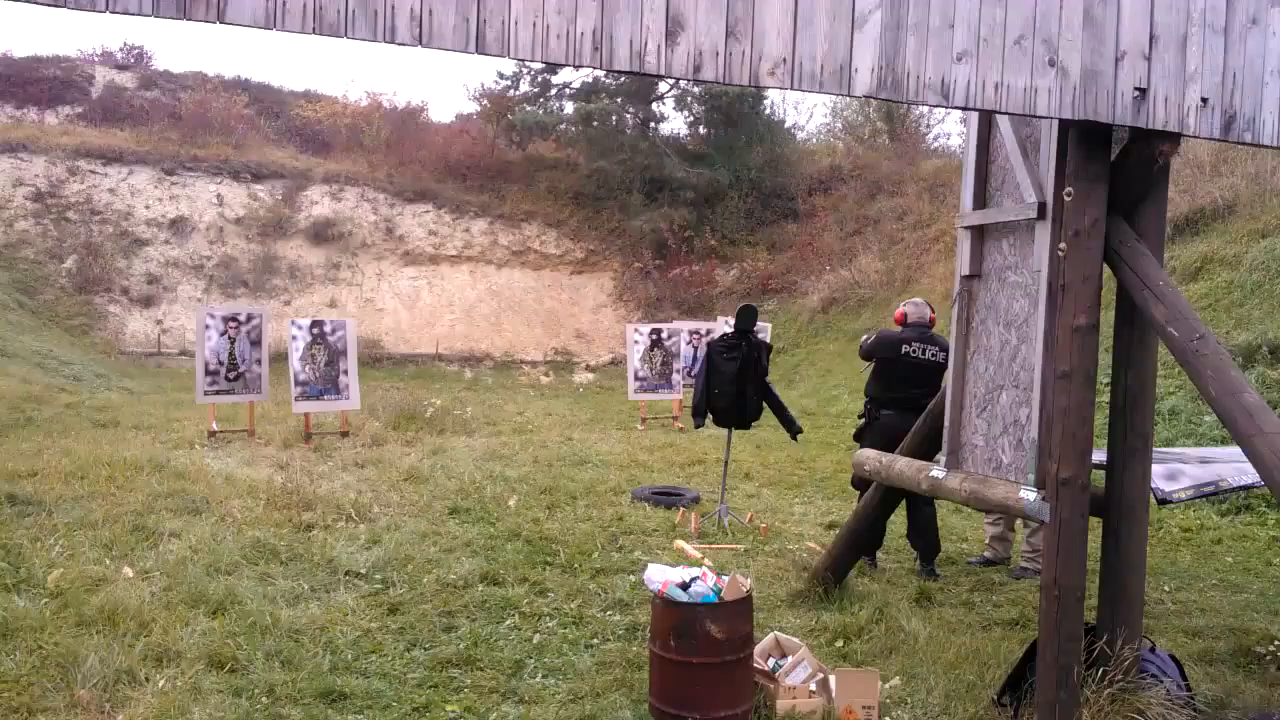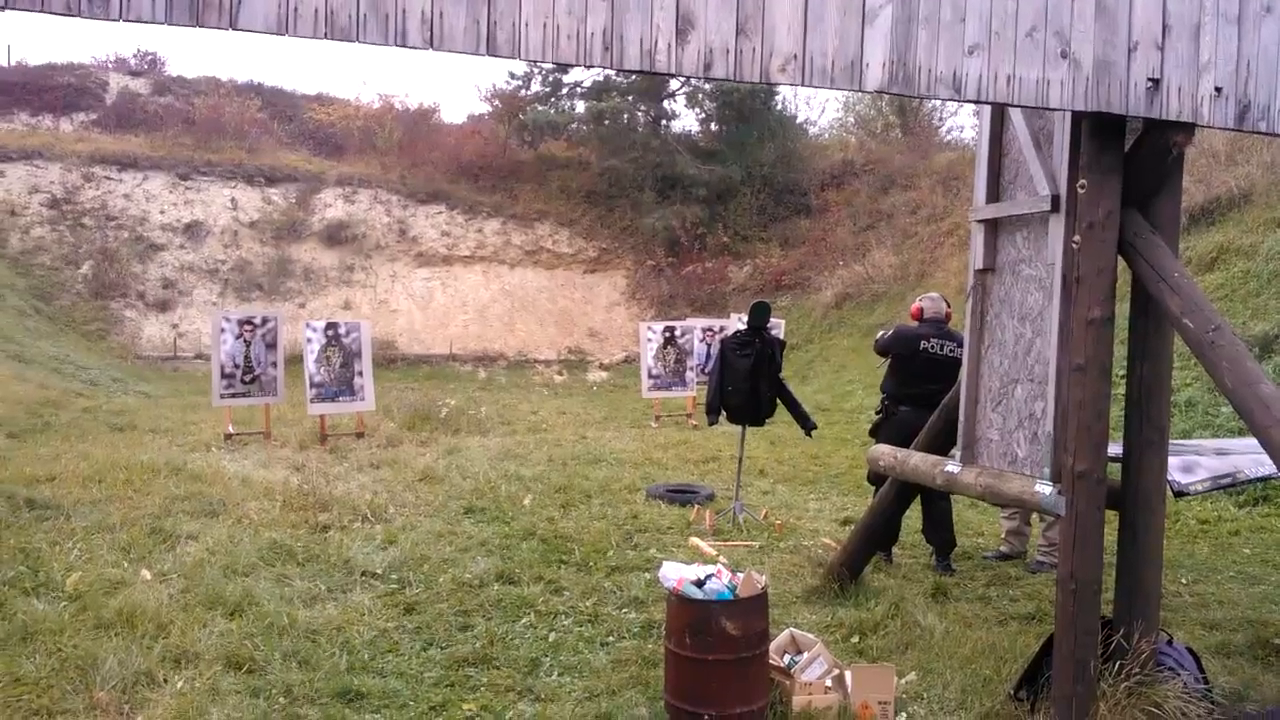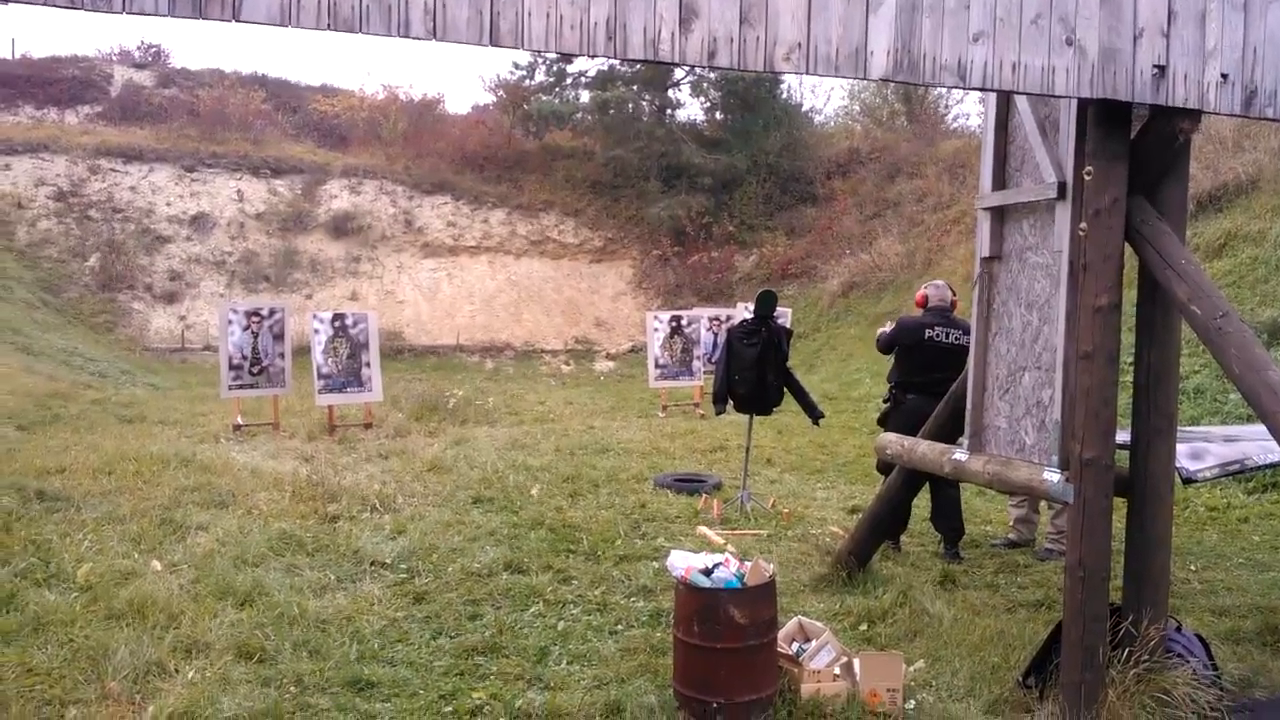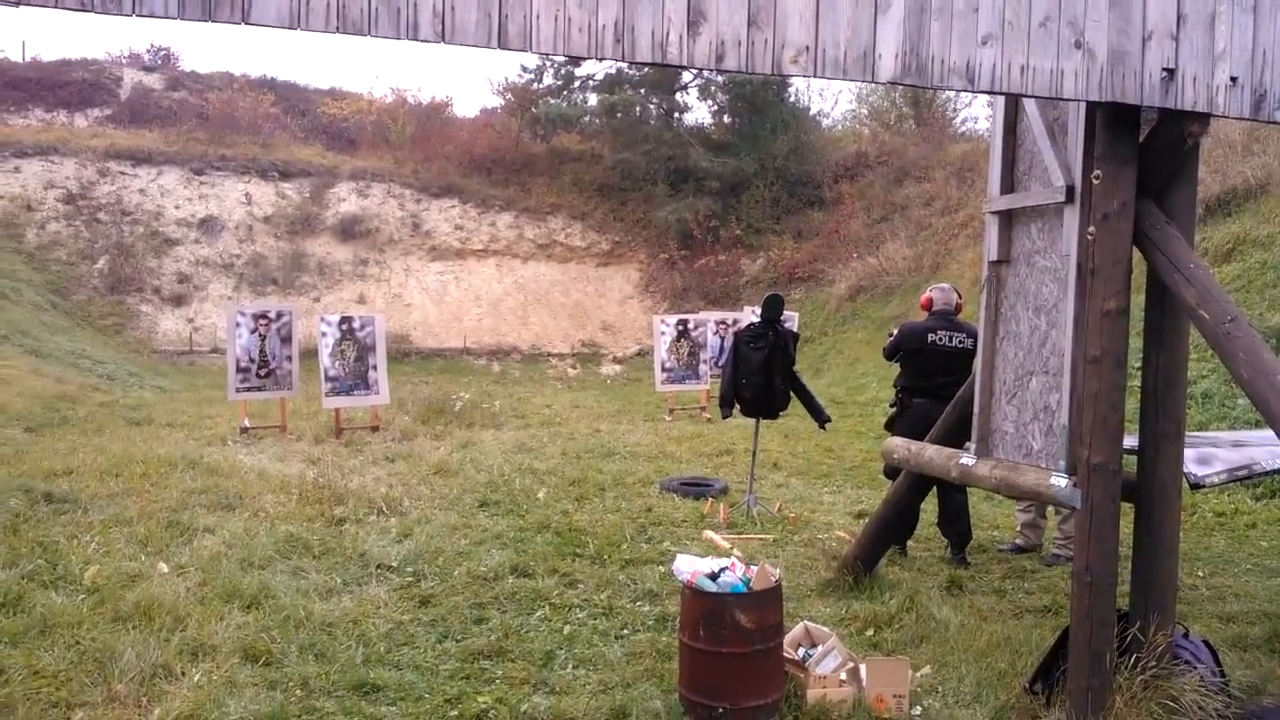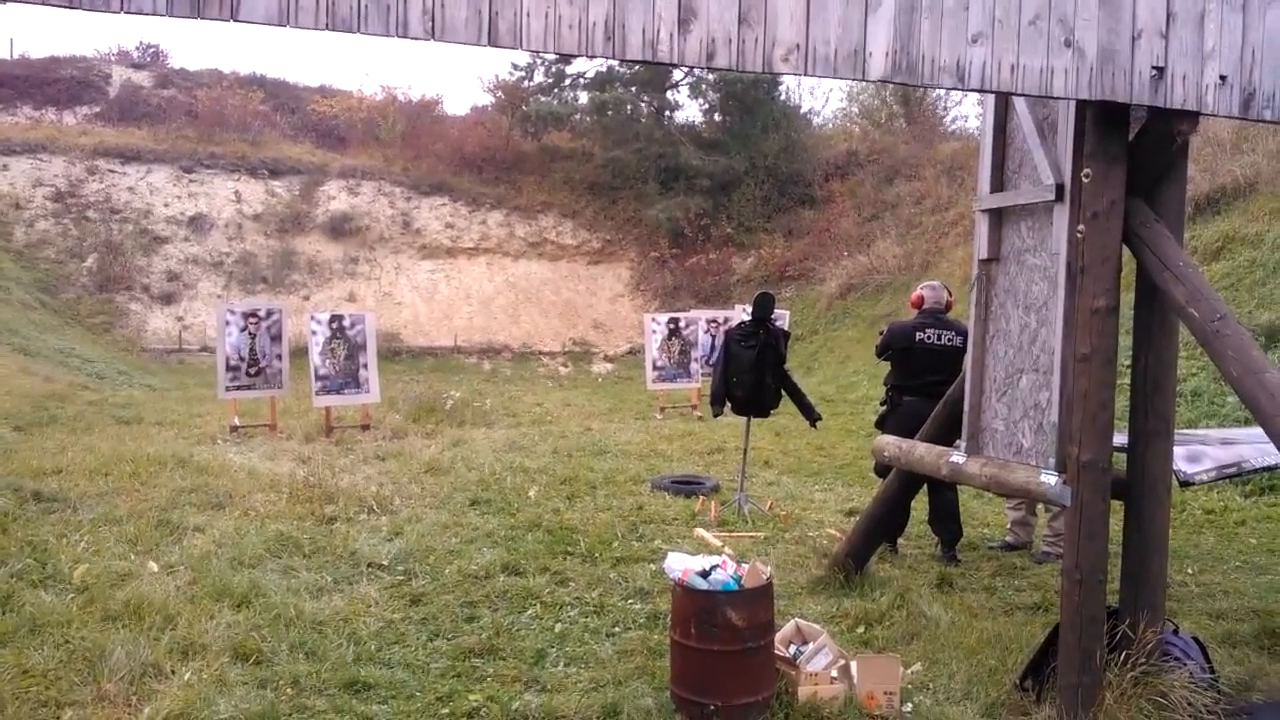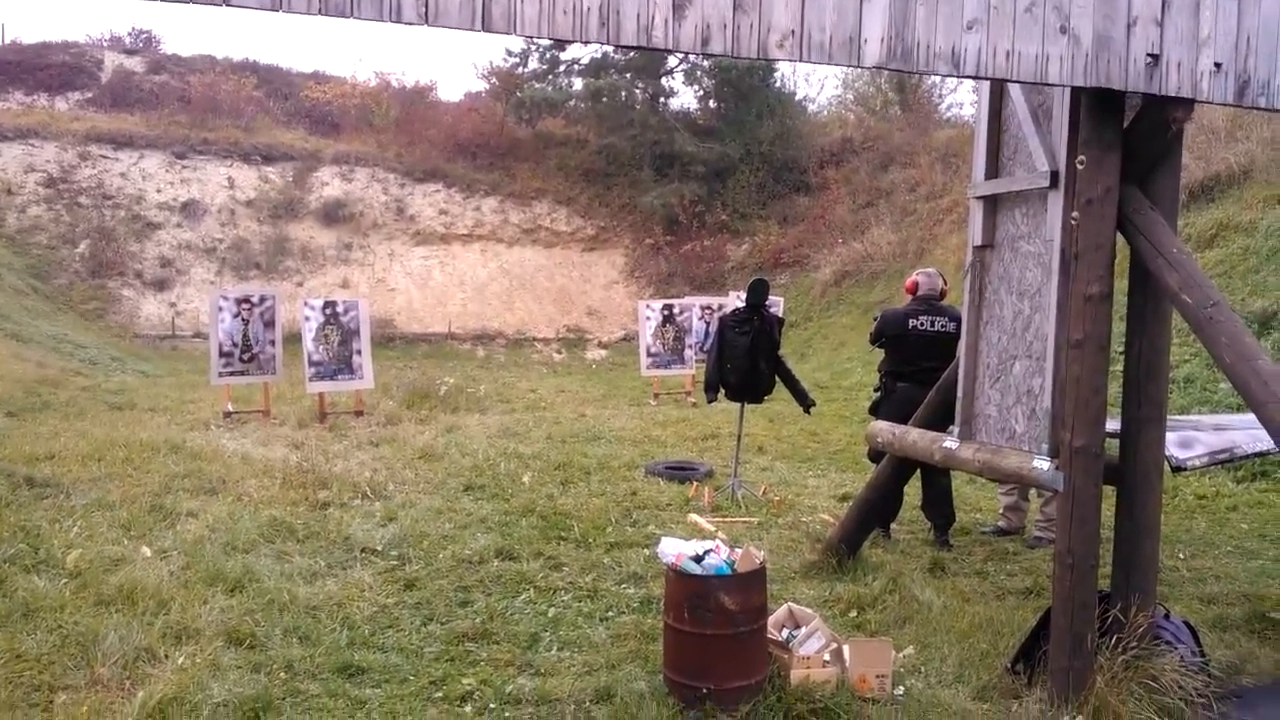
dt=0.3s
person 1, frame 1
left shoulder: (888, 340)
right shoulder: (943, 348)
left elbow: (865, 352)
right elbow: (937, 378)
left wrist: (867, 340)
left hip: (885, 422)
left knee: (873, 488)
right knee: (921, 493)
left ankle: (867, 553)
right ankle: (927, 560)
person 1, frame 2
left shoulder: (905, 335)
right shoulder: (959, 343)
left elbow: (881, 347)
right elbow: (948, 370)
left wrist: (883, 336)
left hip: (901, 419)
left knee: (888, 483)
right knee: (936, 488)
left ankle: (882, 548)
right ankle: (943, 555)
person 1, frame 3
left shoulder: (910, 325)
right shoulder: (965, 331)
left elbow: (883, 346)
right elbow: (958, 362)
left wrist: (884, 332)
left hip: (909, 407)
right knee: (945, 476)
left ankle: (891, 537)
right ankle: (951, 543)
person 1, frame 4
left shoulder: (912, 330)
right shoulder: (971, 335)
left elbow: (889, 354)
right elbow: (970, 367)
left wrist: (896, 338)
left hip: (916, 412)
right knee: (953, 480)
left ankle: (898, 541)
right ankle: (958, 548)
person 1, frame 5
left shoulder: (900, 329)
right shoulder: (962, 332)
left elbow: (881, 352)
right elbow: (964, 365)
left wrist: (888, 336)
left hip: (906, 410)
right knee: (943, 479)
left ankle: (888, 539)
right ankle: (948, 546)
person 1, frame 6
left shoulder: (894, 317)
right shoulder: (956, 319)
left elbow: (875, 340)
right elbow: (960, 353)
left hip: (899, 396)
right knee: (936, 464)
left ankle: (881, 524)
right ankle: (941, 530)
